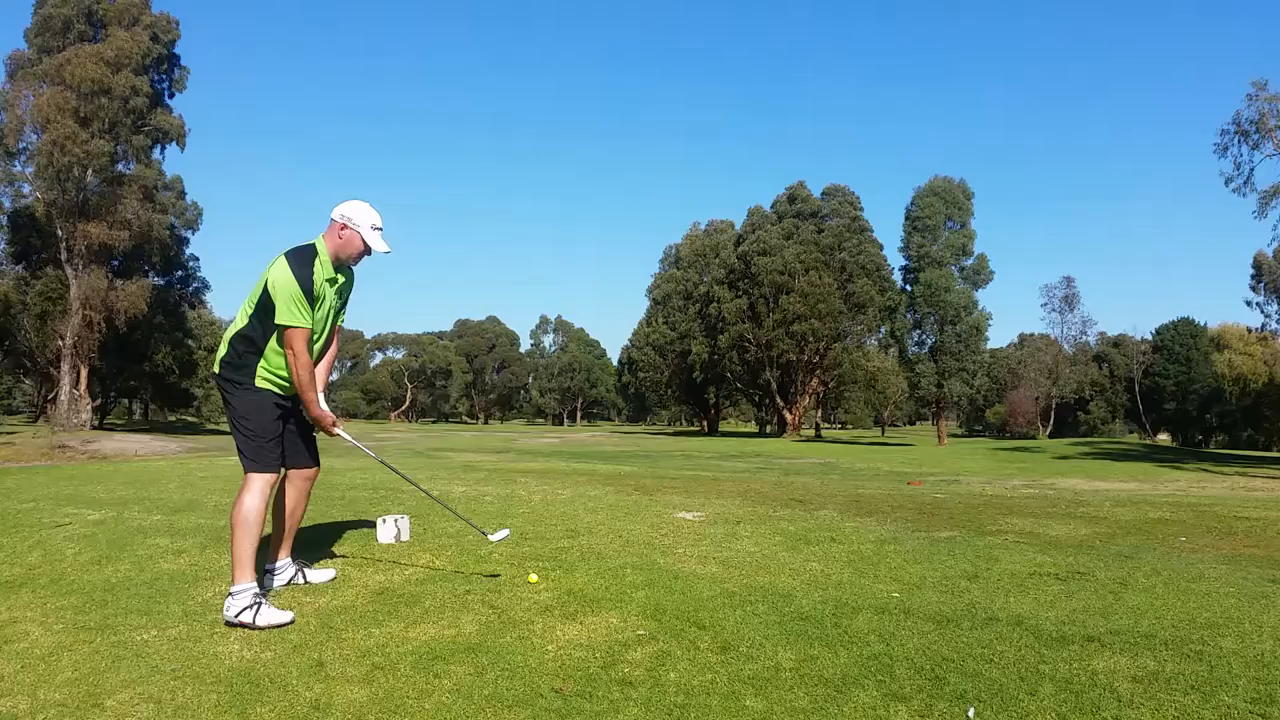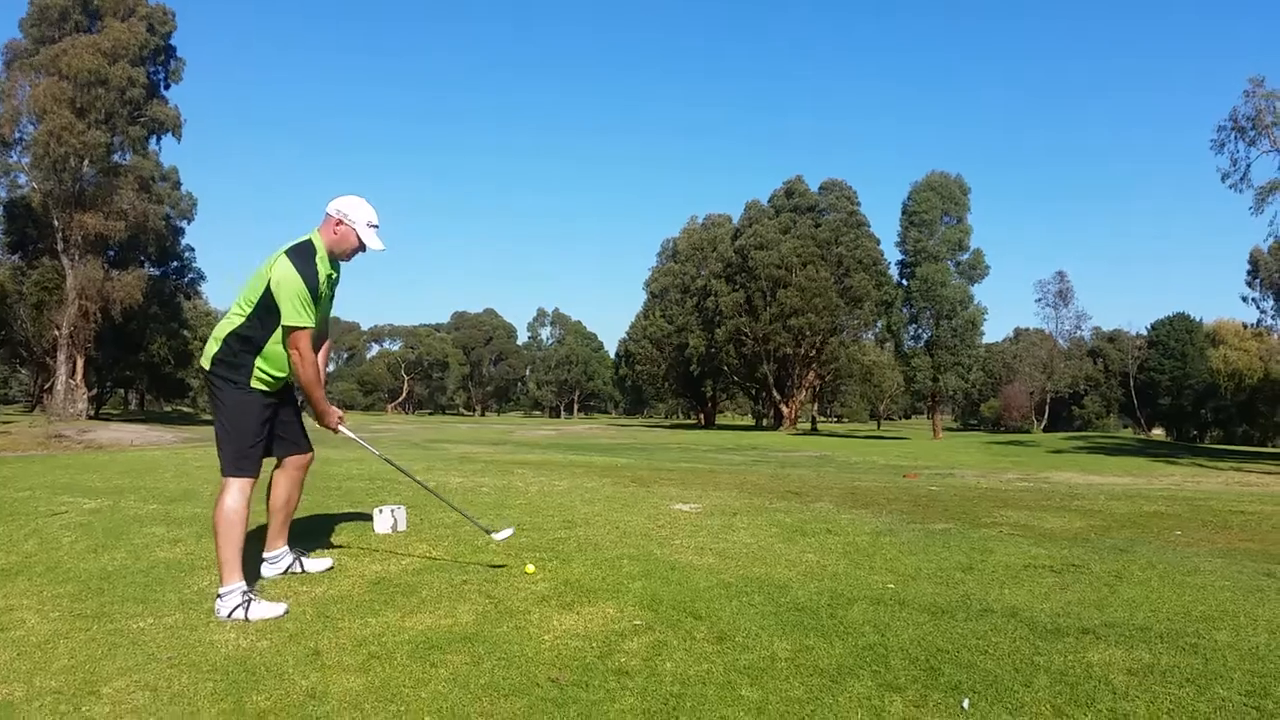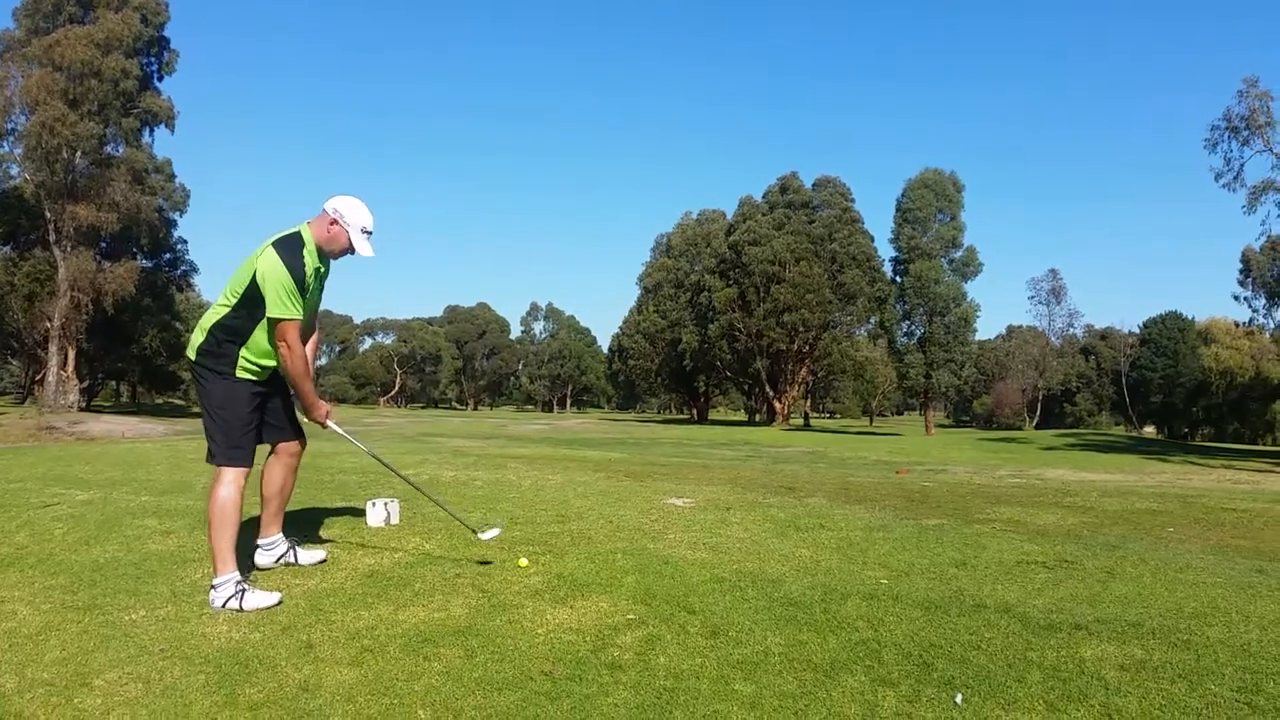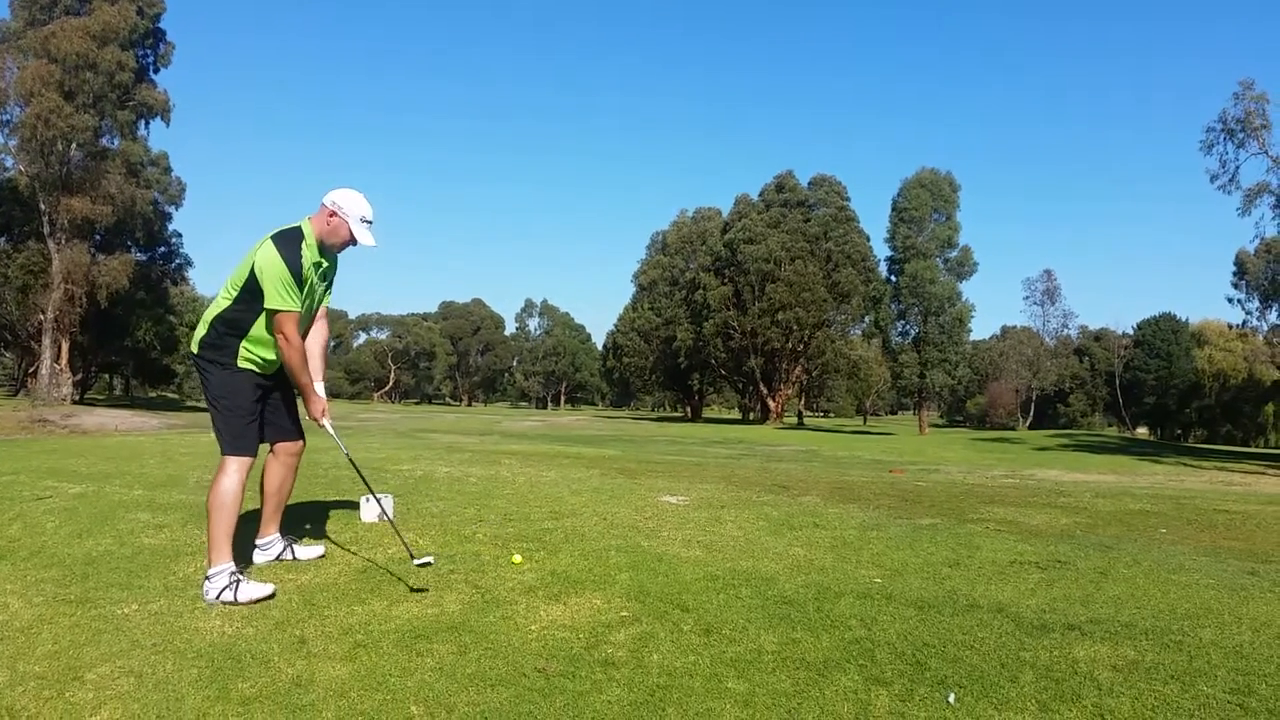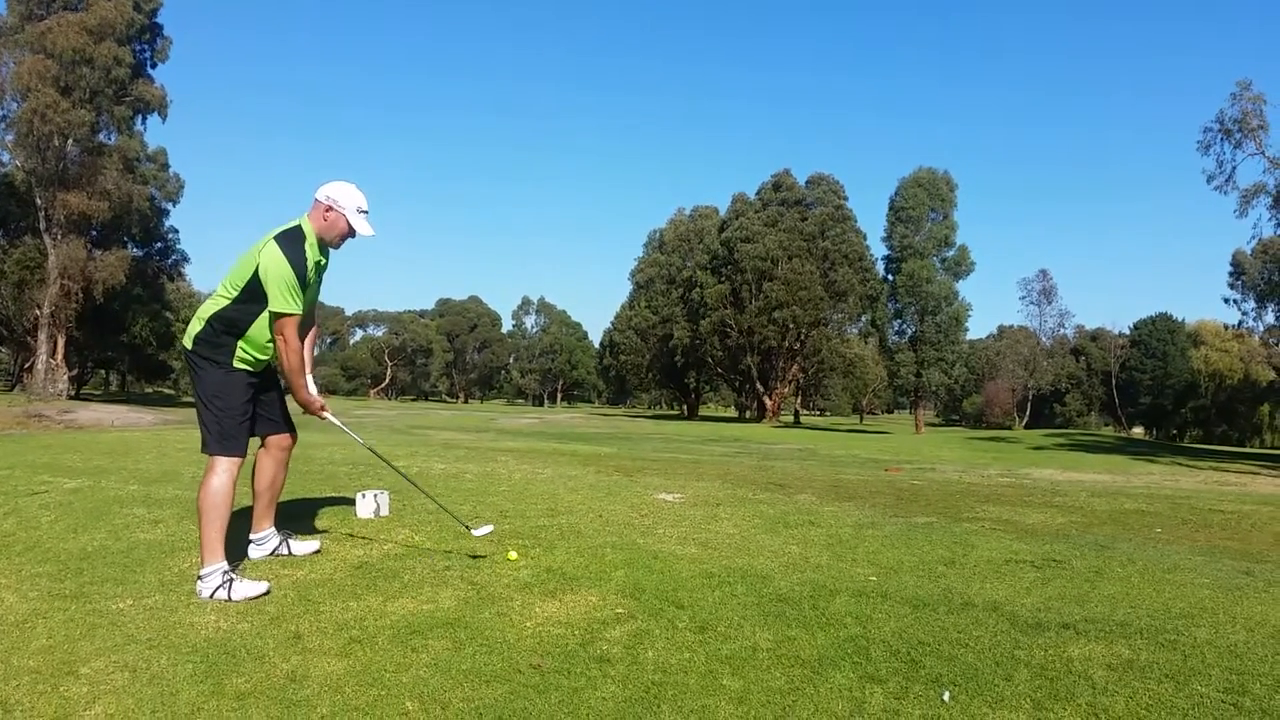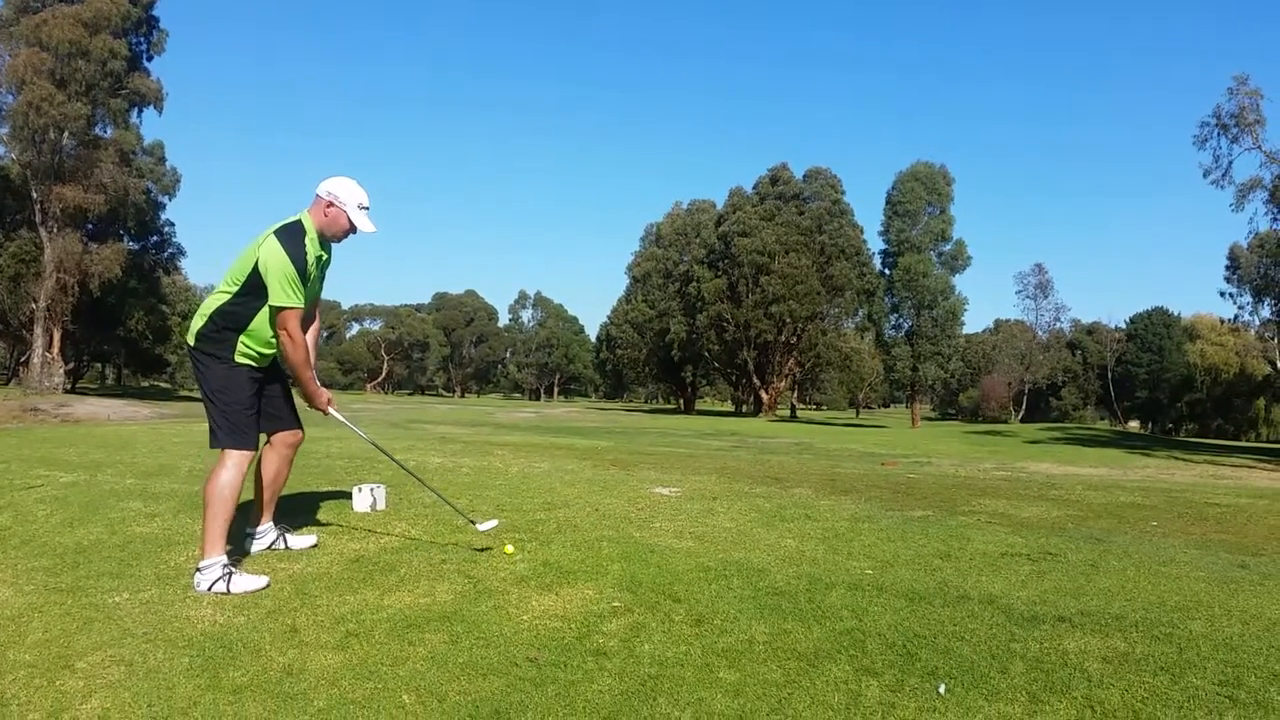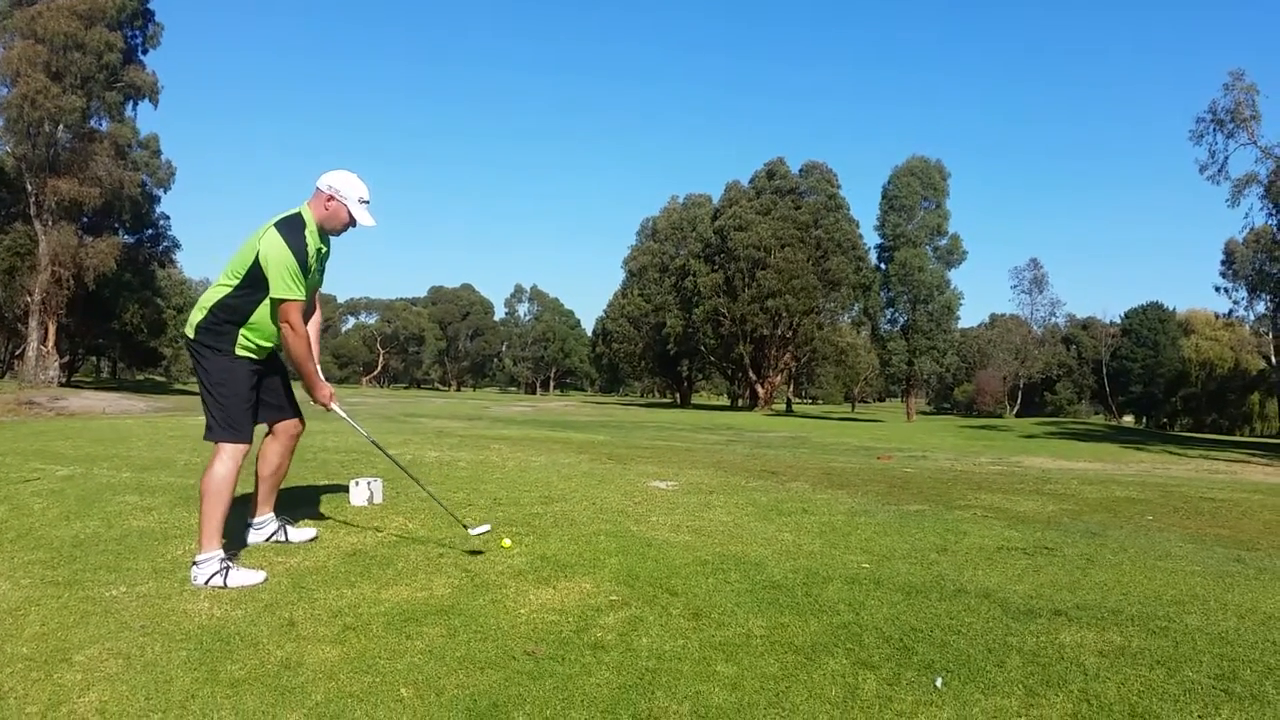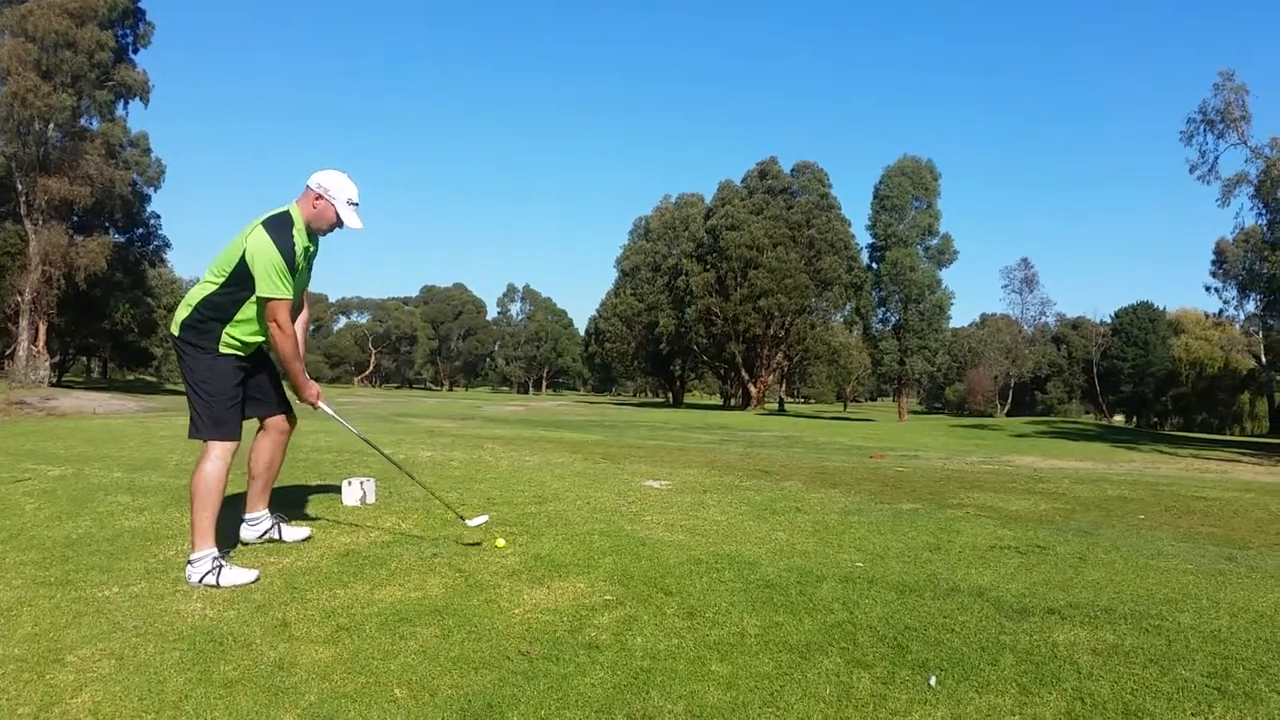
dt=0.5s
person 1, frame 1
left shoulder: (343, 276)
right shoulder: (295, 270)
left elbow: (329, 337)
right elbow: (296, 350)
left wrist: (319, 396)
right wrist: (315, 409)
left hip: (286, 383)
right hip: (249, 377)
left knee: (303, 469)
right knee: (261, 476)
left ankle: (280, 565)
right ankle: (241, 595)
person 1, frame 2
left shoulder: (328, 266)
right shoulder: (297, 268)
left elbow: (320, 337)
right elbow: (300, 350)
left wrist: (320, 396)
right wrist: (322, 408)
left hip: (270, 374)
right hip: (237, 373)
left knee: (297, 457)
right knee: (241, 477)
left ankle: (276, 554)
right ankle: (231, 594)
person 1, frame 3
left shoulder: (318, 259)
right shoulder: (284, 260)
left elbow: (308, 329)
right elbow: (288, 343)
left wrist: (307, 391)
right wrist: (311, 401)
left hip: (259, 364)
right hip: (223, 364)
left knee: (289, 444)
right knee: (233, 466)
left ankle: (270, 543)
right ankle: (225, 584)
person 1, frame 4
left shoulder: (325, 257)
right shoulder: (283, 253)
left elbow: (317, 323)
right elbow: (286, 335)
left wrist: (318, 387)
right wrist: (308, 394)
left hip: (265, 362)
right hip: (227, 357)
left knee: (289, 445)
right knee: (238, 457)
left ankle: (268, 541)
right ankle: (220, 575)
person 1, frame 5
left shoulder: (317, 252)
right shoulder: (287, 253)
left elbow: (307, 321)
right elbow: (286, 338)
left wrist: (307, 382)
right wrist: (303, 395)
left hip: (253, 356)
right hip: (218, 354)
left knee: (280, 439)
right knee: (227, 457)
left ankle: (263, 536)
right ankle: (213, 574)
person 1, frame 6
left shoulder: (319, 247)
right shoulder: (285, 247)
left elbow: (310, 316)
right elbow: (289, 332)
left wrist: (310, 378)
right wrist: (311, 389)
left hip: (257, 352)
right hip: (221, 350)
left knee: (286, 435)
right knee: (238, 451)
left ankle: (262, 529)
right ankle: (212, 566)
person 1, frame 7
left shoulder: (319, 241)
right shoulder: (287, 240)
left elbow: (311, 309)
right elbow: (291, 324)
left wrist: (316, 372)
right wrist: (313, 383)
left hip: (257, 344)
right hip: (220, 342)
left knee: (287, 425)
right knee: (233, 445)
left ankle: (262, 522)
right ankle: (209, 561)
person 1, frame 8
left shoulder: (306, 238)
right shoulder: (274, 238)
left elbow: (298, 308)
right elbow: (278, 322)
left wrist: (300, 371)
right wrist: (301, 382)
left hip: (243, 342)
right hip: (206, 340)
left knee: (279, 421)
right knee: (221, 442)
left ankle: (255, 518)
right ankle: (203, 559)
